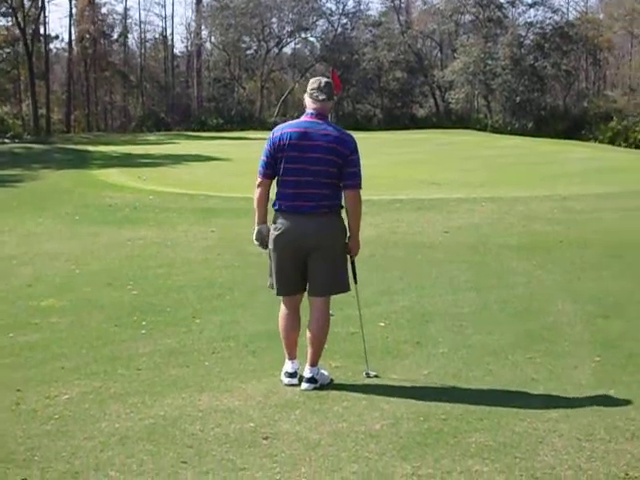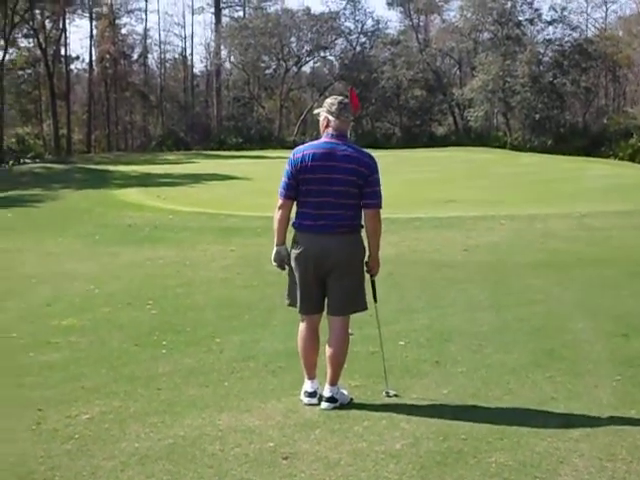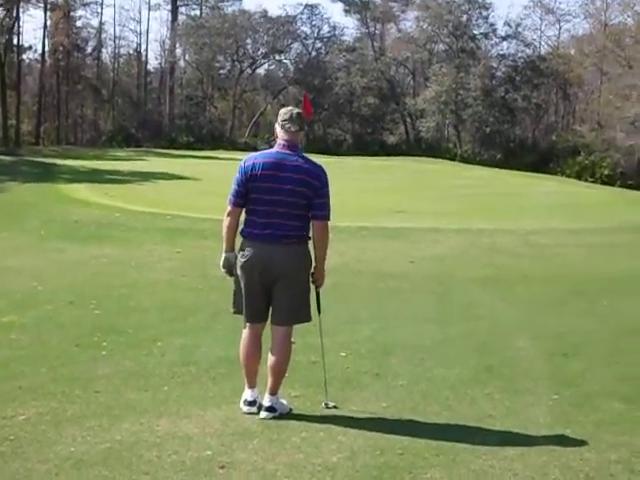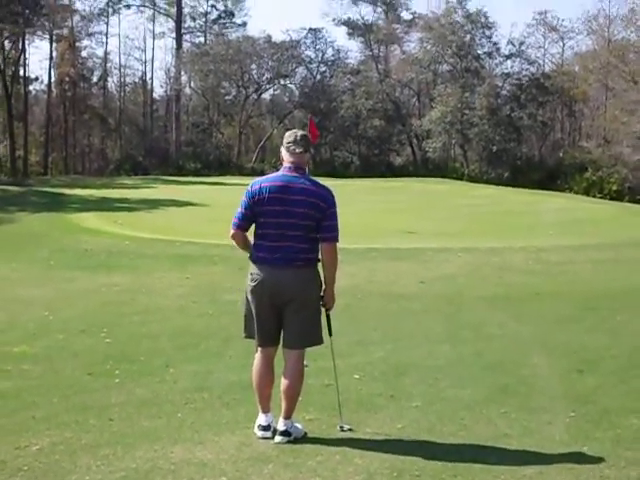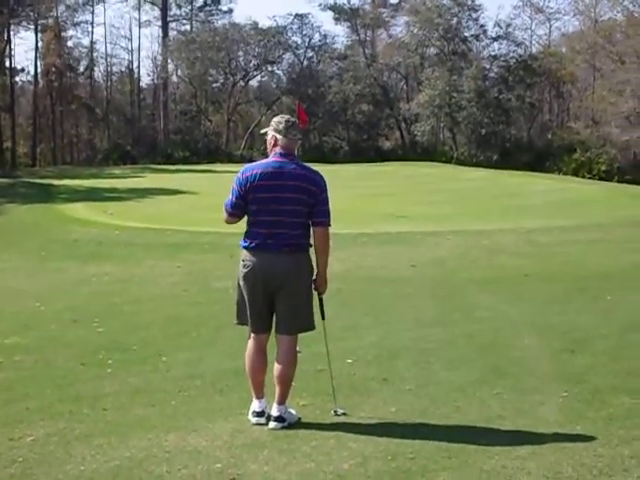
dt=1s
person 1, frame 1
left shoulder: (280, 133)
right shoulder: (344, 140)
left elbow: (262, 184)
right elbow: (352, 195)
left wrist: (261, 223)
right wrist: (354, 236)
left hip: (286, 225)
right hip: (326, 228)
left knee: (290, 301)
right knee: (319, 302)
left ankle: (290, 366)
right ankle: (312, 372)
person 1, frame 2
left shoulder: (300, 154)
right shoulder: (365, 160)
left elbow: (283, 206)
right elbow: (372, 215)
left wrist: (279, 245)
right wrist: (374, 254)
left hip: (306, 244)
right hip: (346, 246)
left knee: (309, 319)
right knee: (339, 321)
left ankle: (310, 386)
right ankle: (332, 391)
person 1, frame 3
left shoulder: (251, 163)
right shoulder: (316, 173)
left elbow: (232, 213)
right elbow: (320, 227)
left wrist: (228, 251)
right wrist: (319, 265)
left hip: (253, 253)
right hip: (292, 257)
left knee: (252, 327)
right knee: (281, 331)
left ankle: (249, 395)
right ankle: (271, 400)
person 1, frame 4
left shoulder: (258, 186)
right shoulder: (323, 194)
left elbow: (237, 232)
right elbow: (328, 248)
right wrist: (329, 288)
left hip: (263, 276)
right hip: (302, 279)
left knee: (264, 351)
right knee: (294, 355)
left ankle: (264, 420)
right ankle: (285, 424)
person 1, frame 5
left shoulder: (248, 173)
right shoulder: (313, 179)
left elbow: (230, 217)
right elbow: (321, 231)
right wrist: (322, 272)
left hip: (256, 262)
right hip: (294, 264)
left knee: (257, 337)
right knee: (287, 340)
left ankle: (258, 406)
right ankle: (279, 410)
